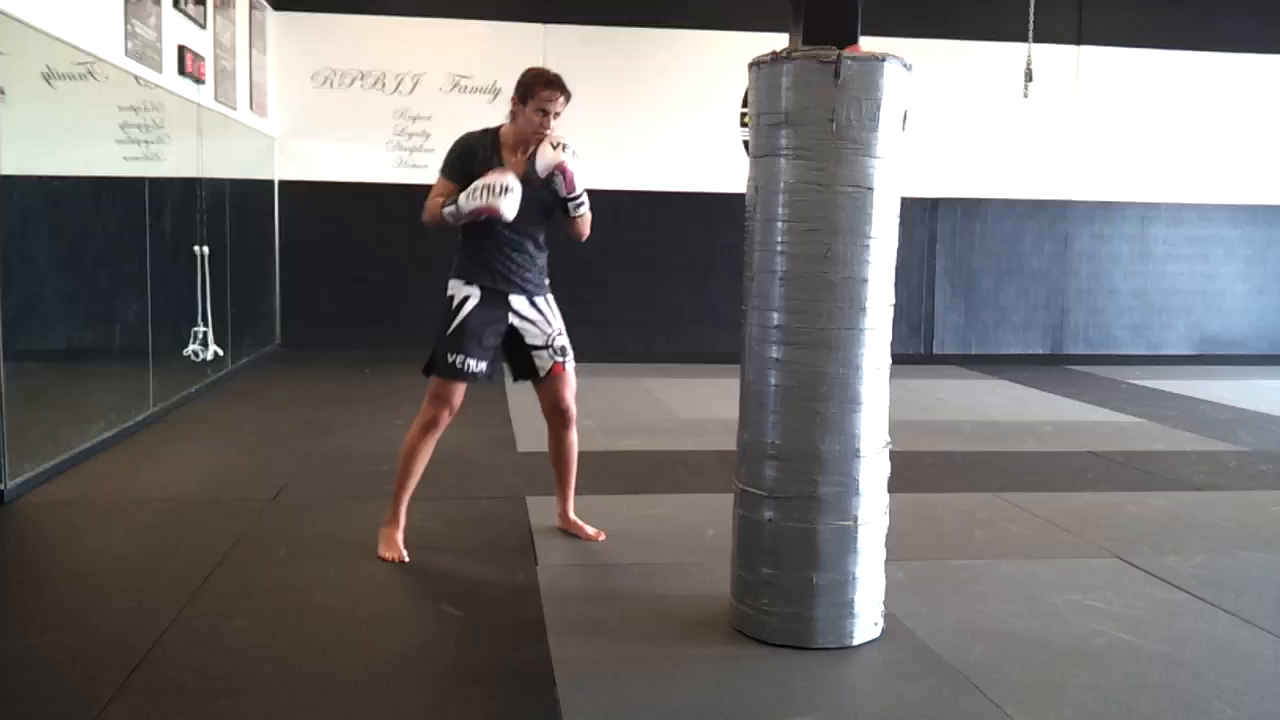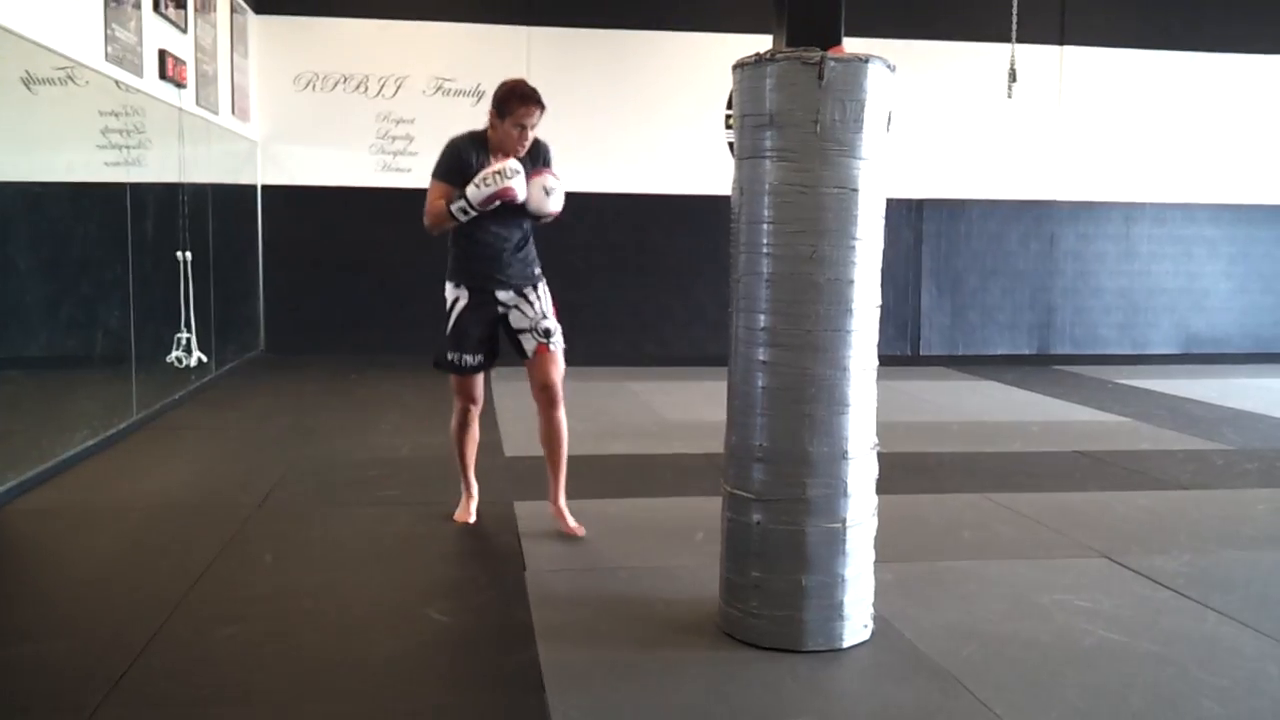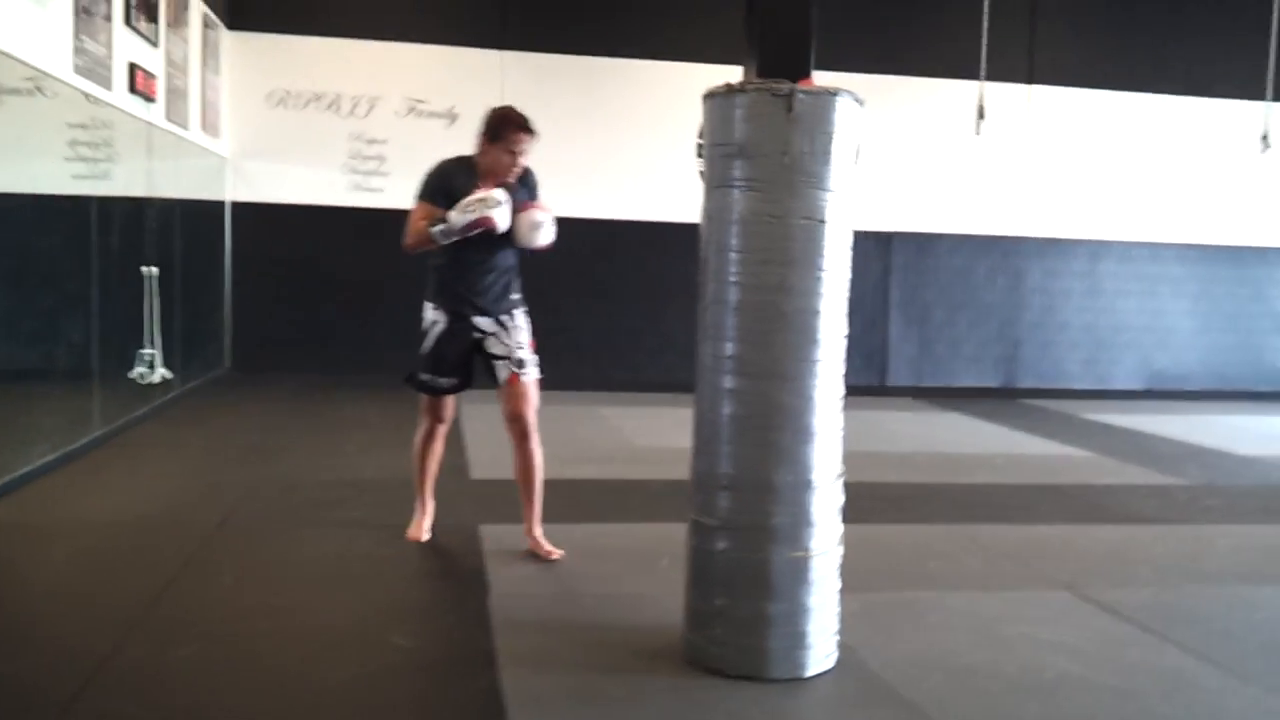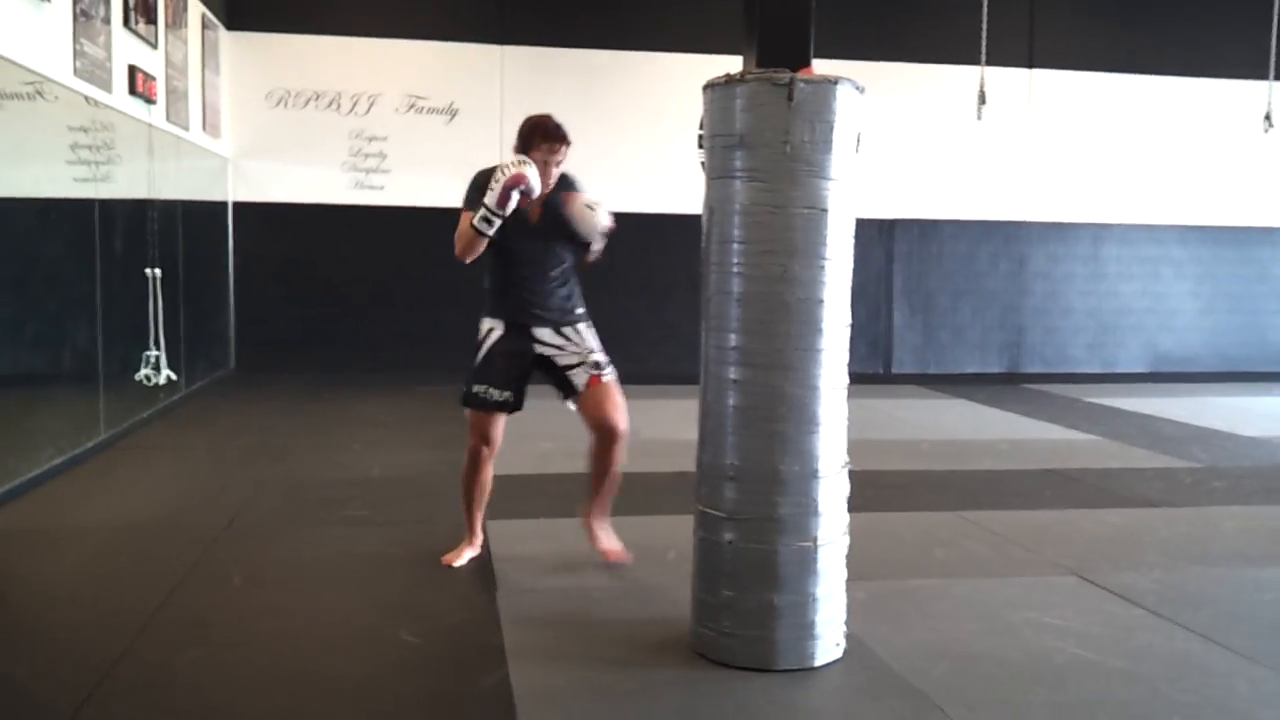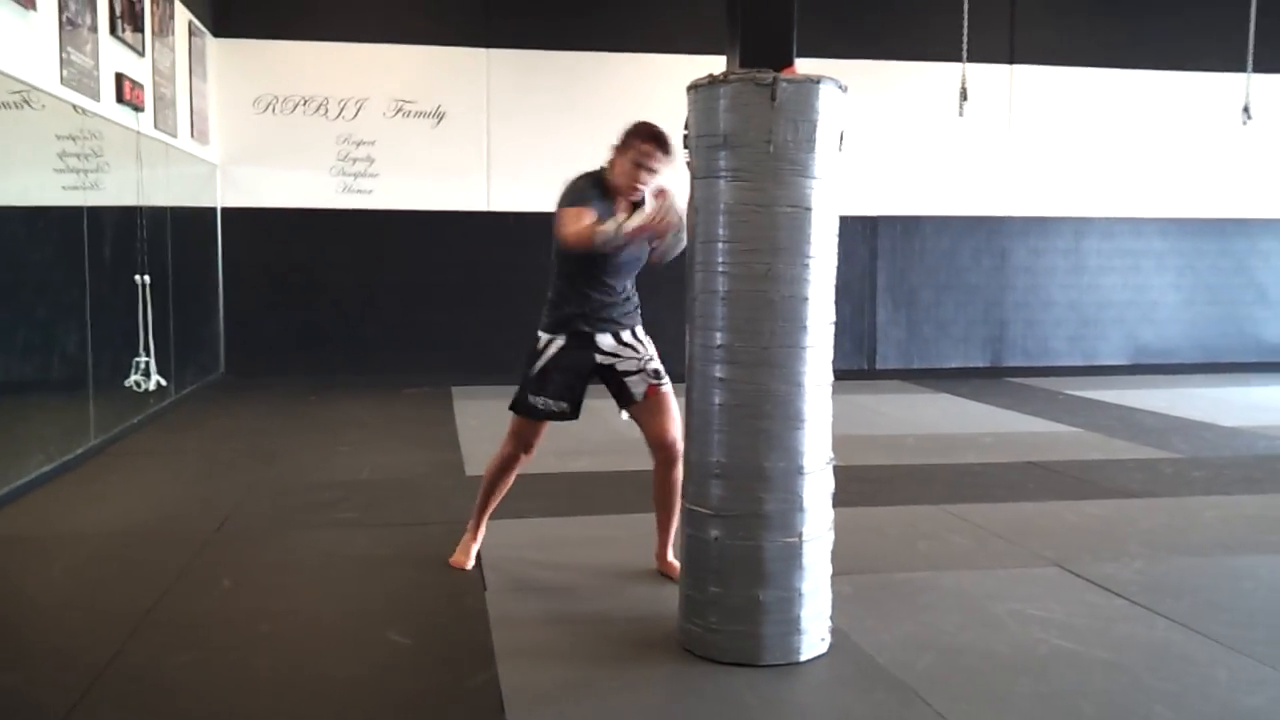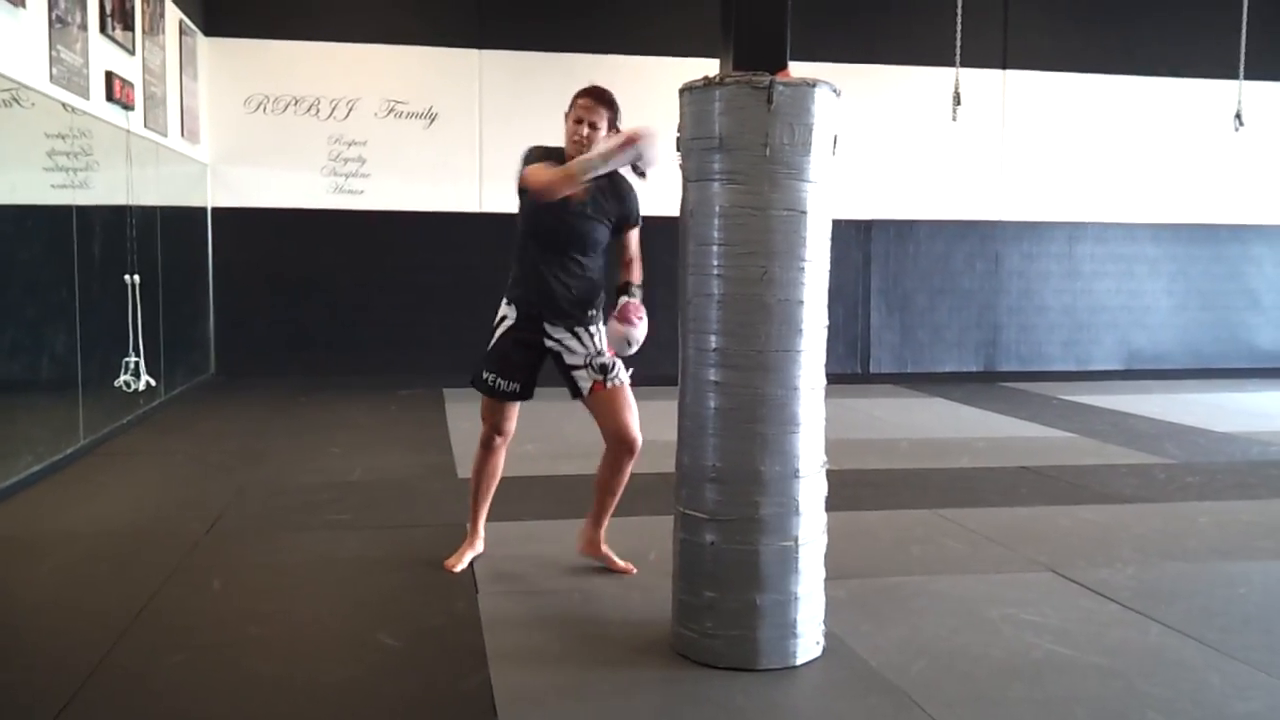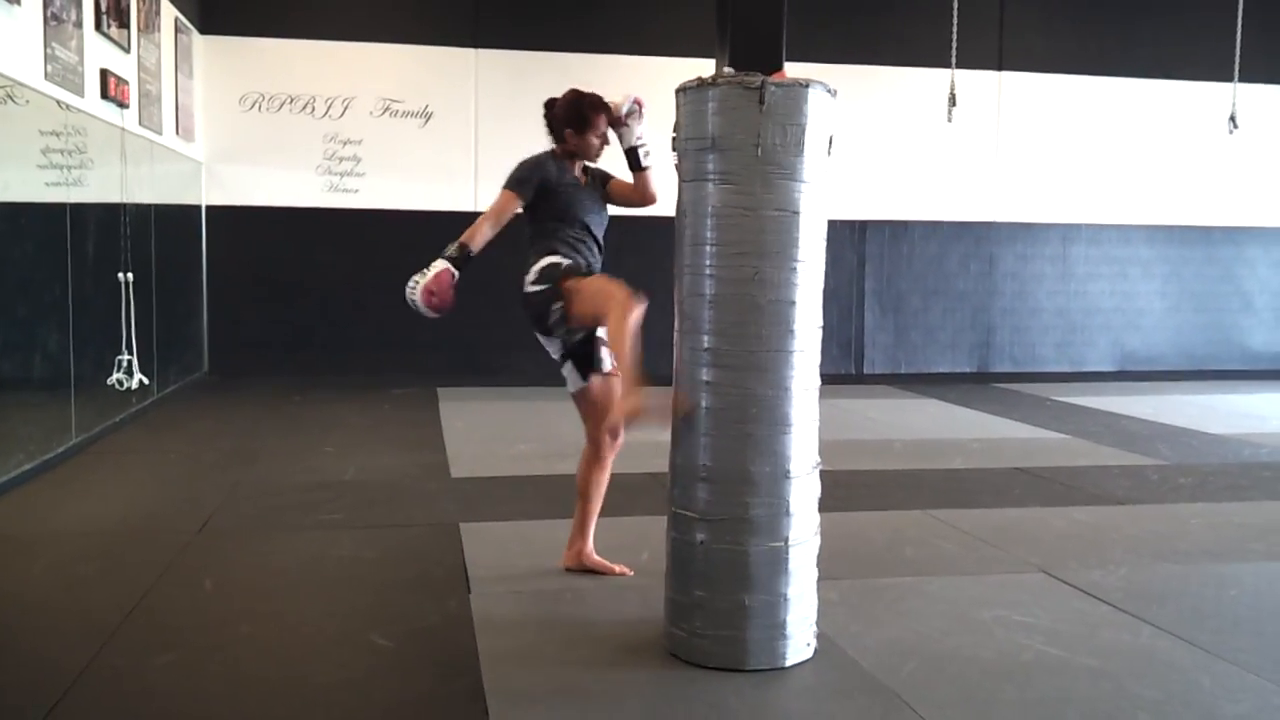
dt=0.5s
person 1, frame 1
left shoulder: (557, 159)
right shoulder: (471, 148)
left elbow: (582, 232)
right elbow: (431, 214)
left wrist: (572, 189)
right wrist: (468, 206)
left hip: (532, 295)
right hip: (476, 293)
left knee: (563, 408)
right knee: (438, 413)
left ankle: (566, 514)
right ankle: (393, 523)
person 1, frame 2
left shoulder: (538, 153)
right shoulder: (461, 151)
left elbow: (549, 203)
right elbow: (431, 219)
left wrist: (551, 201)
right wrist: (476, 197)
left hip: (524, 282)
right hip: (470, 288)
left knee: (551, 389)
right knee: (468, 402)
left ankle: (558, 502)
right ankle: (468, 490)
person 1, frame 3
left shoulder: (524, 181)
right shoulder: (447, 174)
right elbow: (412, 240)
right wrist: (459, 223)
left hip: (504, 310)
right hip: (449, 310)
left knee: (524, 420)
right knee: (436, 418)
left ankle: (534, 531)
right ankle: (425, 507)
person 1, frame 4
left shoulder: (567, 189)
right shoulder: (488, 182)
left elbow: (587, 256)
right elbow: (463, 252)
left wrist: (594, 232)
right wrist: (501, 197)
left hip: (565, 322)
right hip: (506, 326)
left knee: (612, 426)
right knee: (482, 441)
left ankle: (597, 518)
right ankle: (473, 538)
person 1, frame 5
left shoulder: (646, 200)
right shoulder: (585, 187)
left elbow: (662, 249)
right elbow: (571, 236)
left wrist: (667, 231)
right wrist: (636, 225)
left hip: (623, 333)
right hip: (567, 332)
left knee: (670, 444)
right knee: (518, 446)
left ankle: (665, 552)
right ankle: (473, 533)
person 1, frame 6
left shoulder: (618, 190)
right shoulder: (541, 160)
left elbow: (631, 257)
right elbow: (549, 187)
left wrist: (630, 299)
right wrist: (610, 156)
left hip: (581, 324)
right hip: (523, 315)
left knee: (627, 439)
right knee: (495, 433)
left ankle: (593, 538)
right ankle: (474, 537)
person 1, frame 7
left shoulder: (592, 177)
right shoulder: (541, 169)
left elbow: (646, 197)
right elbow: (491, 219)
left wrist: (633, 140)
right wrist: (451, 259)
left hip: (583, 312)
right hip: (554, 278)
left knee: (606, 434)
right knee: (627, 302)
left ankle: (580, 549)
right ankle: (629, 400)
